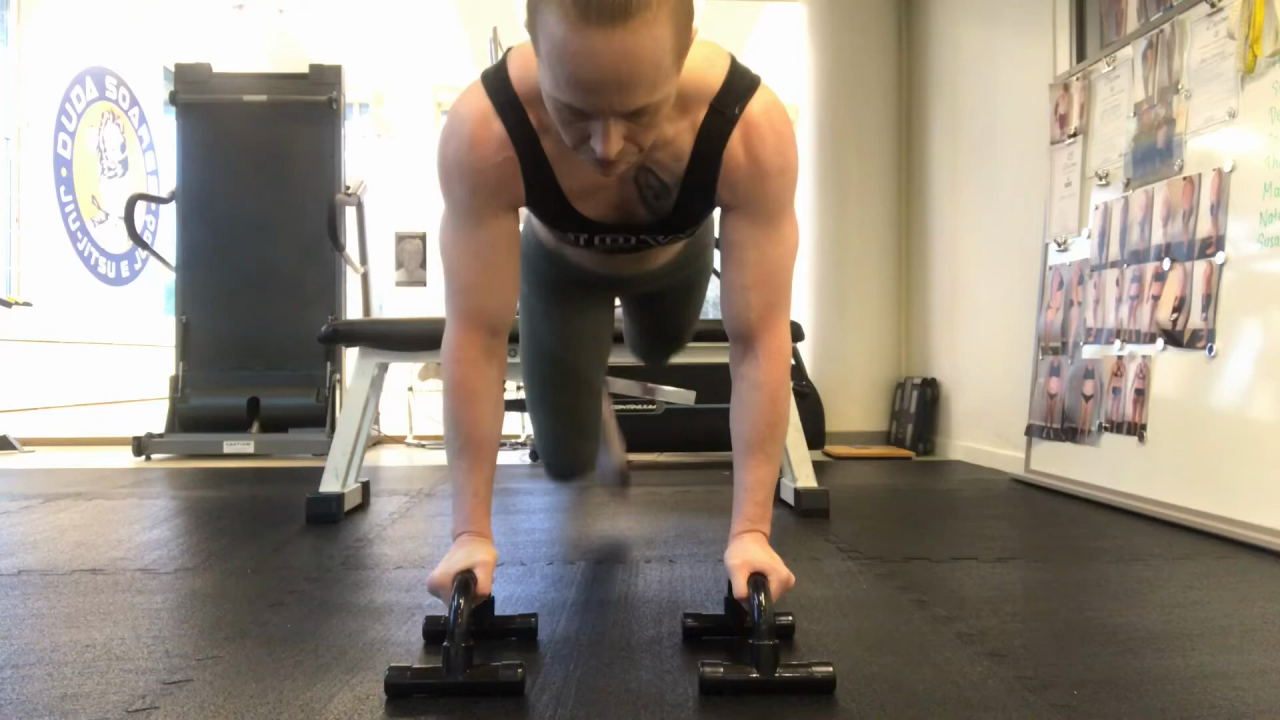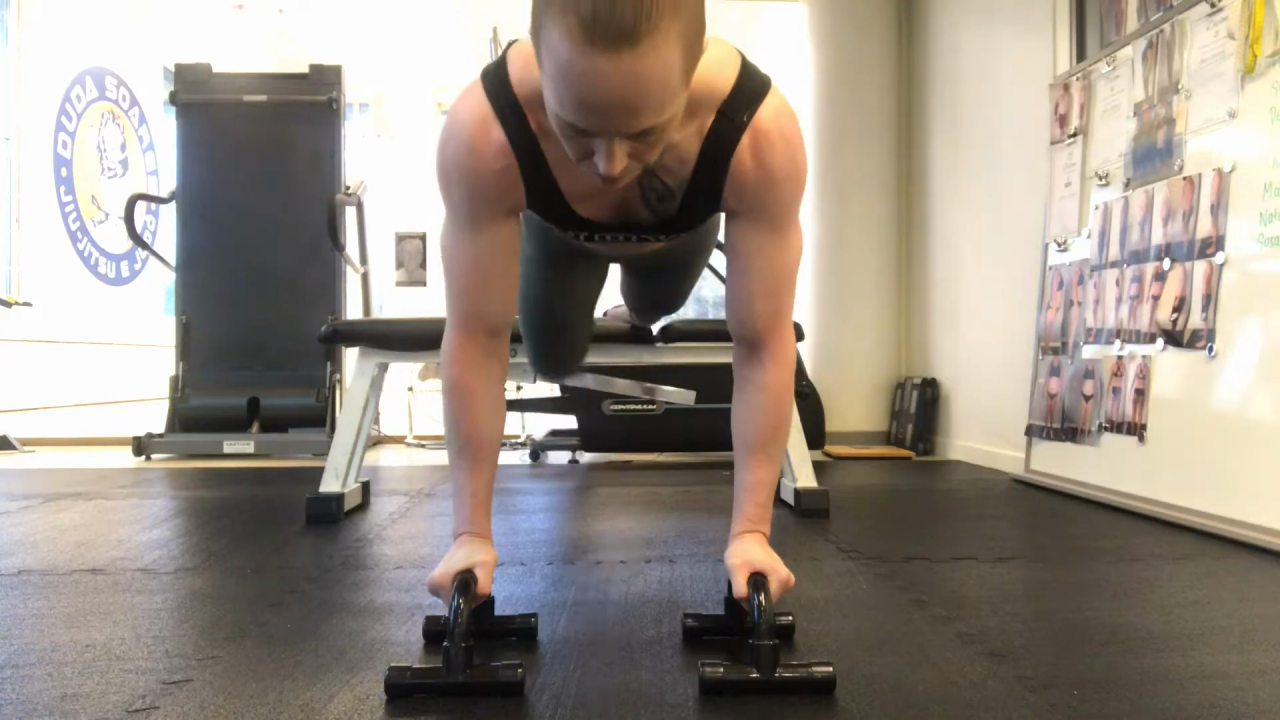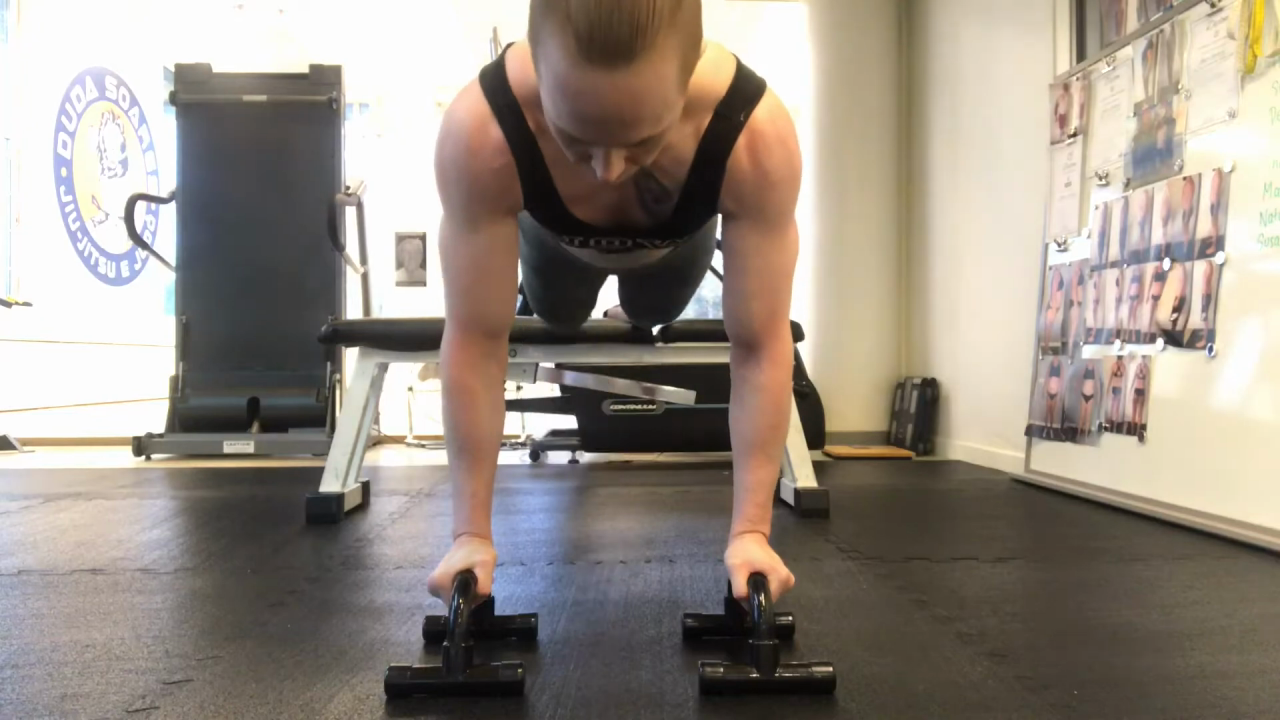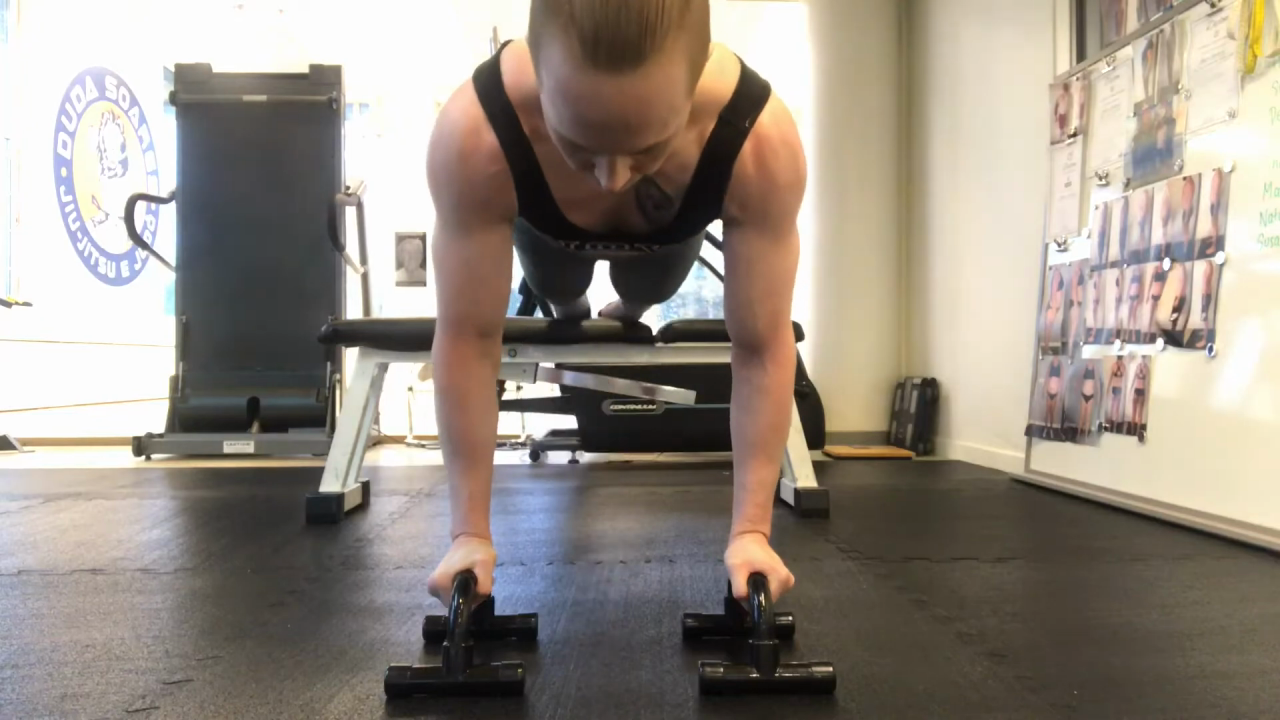
dt=0.3s
person 1, frame 1
left shoulder: (750, 128)
right shoulder: (484, 129)
left elbow: (759, 339)
right elbow: (476, 337)
left wrist: (751, 529)
right wrist: (471, 531)
left hip: (673, 254)
right hip: (562, 261)
left knee: (656, 353)
right knee: (566, 458)
right ankle: (602, 426)
person 1, frame 2
left shoulder: (760, 132)
right shoulder: (483, 131)
left elbow: (762, 342)
right elbow: (478, 338)
left wrist: (751, 529)
right wrist: (471, 531)
left hip: (678, 233)
right hip: (560, 233)
left knee: (655, 309)
right knee: (553, 360)
left ankle: (636, 312)
person 1, frame 3
left shoulder: (755, 135)
right shoulder: (481, 130)
left elbow: (759, 345)
right elbow: (476, 339)
left wrist: (750, 530)
right wrist: (471, 533)
left hip: (674, 242)
right hip: (557, 239)
left knee: (654, 314)
right knee: (558, 318)
person 1, frame 4
left shoulder: (760, 140)
right shoulder: (473, 133)
left elbow: (762, 345)
right elbow: (467, 338)
left wrist: (751, 530)
right wrist: (469, 533)
left hip: (668, 236)
right hip: (548, 231)
left knee: (648, 293)
right knee: (557, 293)
left ankle: (629, 306)
